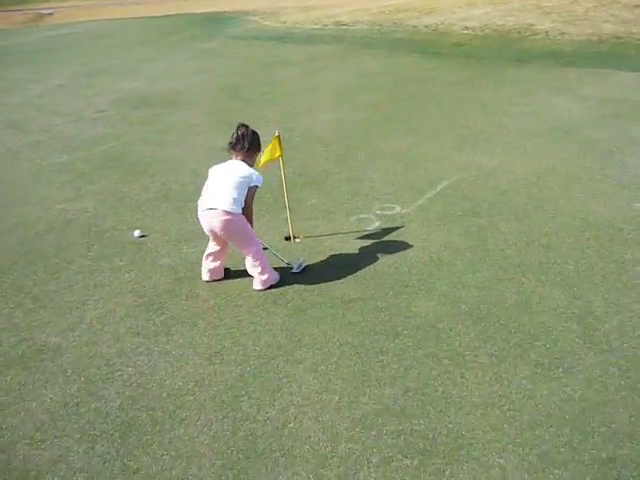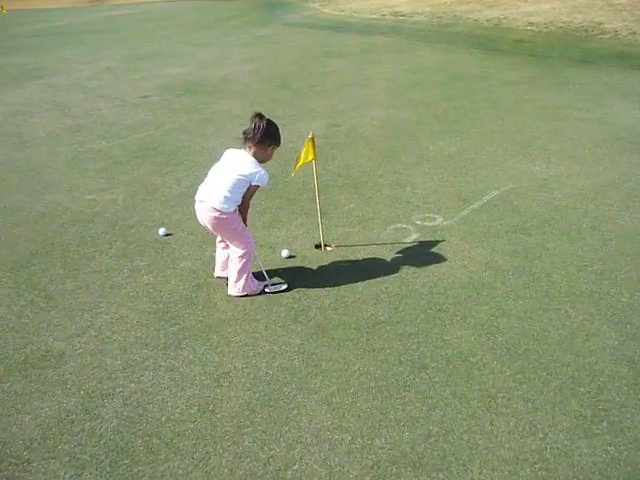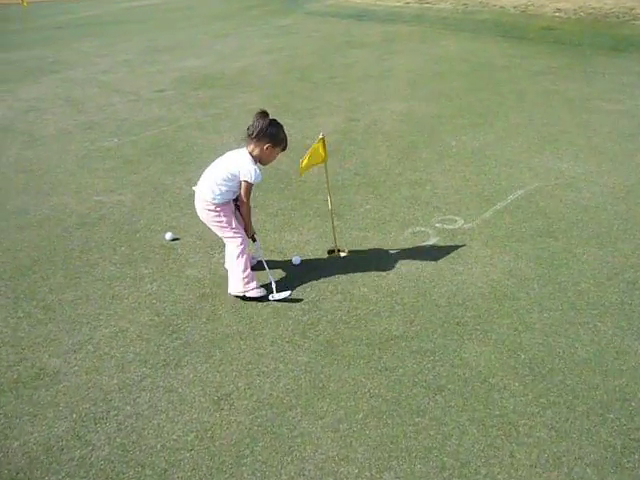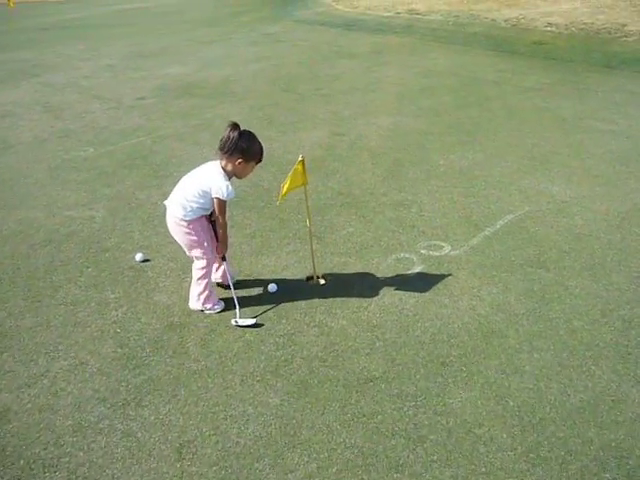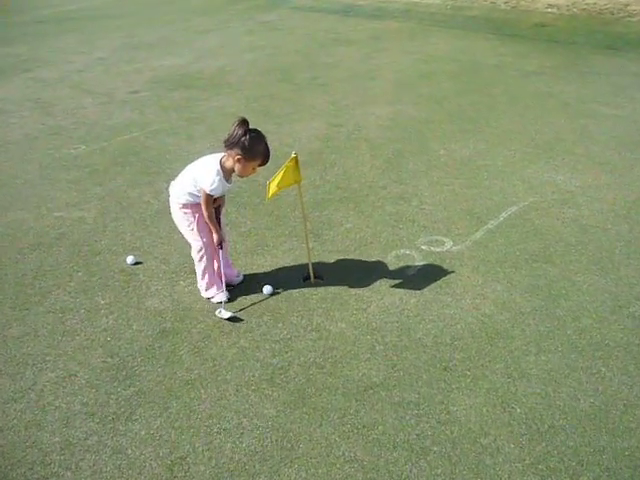
dt=0.4s
person 1, frame 1
left shoulder: (217, 168)
right shoulder: (253, 175)
left elbow: (203, 193)
right elbow: (248, 206)
right wrist: (249, 228)
left hip: (204, 214)
right hip: (226, 216)
left knee: (217, 243)
right knee: (251, 246)
left ankle: (211, 271)
person 1, frame 2
left shoulder: (230, 153)
right shoulder: (259, 173)
right elbow: (245, 202)
right wrist: (243, 225)
left hip: (201, 204)
right hip: (219, 212)
left knee: (226, 237)
right knee: (244, 244)
left ankle: (224, 269)
right ankle: (242, 286)
person 1, frame 3
left shoulder: (240, 153)
right shoulder: (251, 170)
right elbow: (244, 202)
left wrist: (244, 224)
right wrist: (249, 226)
left hip: (205, 196)
right hip: (211, 204)
left knee: (236, 228)
right knee: (238, 238)
left ankle: (236, 261)
right ankle: (243, 284)
person 1, frame 4
left shoulder: (215, 166)
right shoulder: (222, 185)
right elbow: (220, 218)
left wrist: (219, 240)
right wrist: (223, 243)
left hip: (183, 211)
right hip: (184, 220)
left knee: (212, 245)
right knee: (205, 257)
left ankle: (219, 275)
right ankle: (202, 301)
person 1, frame 5
left shoulder: (225, 161)
right shoulder: (213, 177)
right elbow: (206, 206)
left wrist: (220, 198)
right wrist: (215, 231)
left hip: (201, 199)
right hip: (185, 204)
left knee: (220, 237)
right knee: (203, 244)
left ankle: (224, 274)
right ankle: (209, 288)
